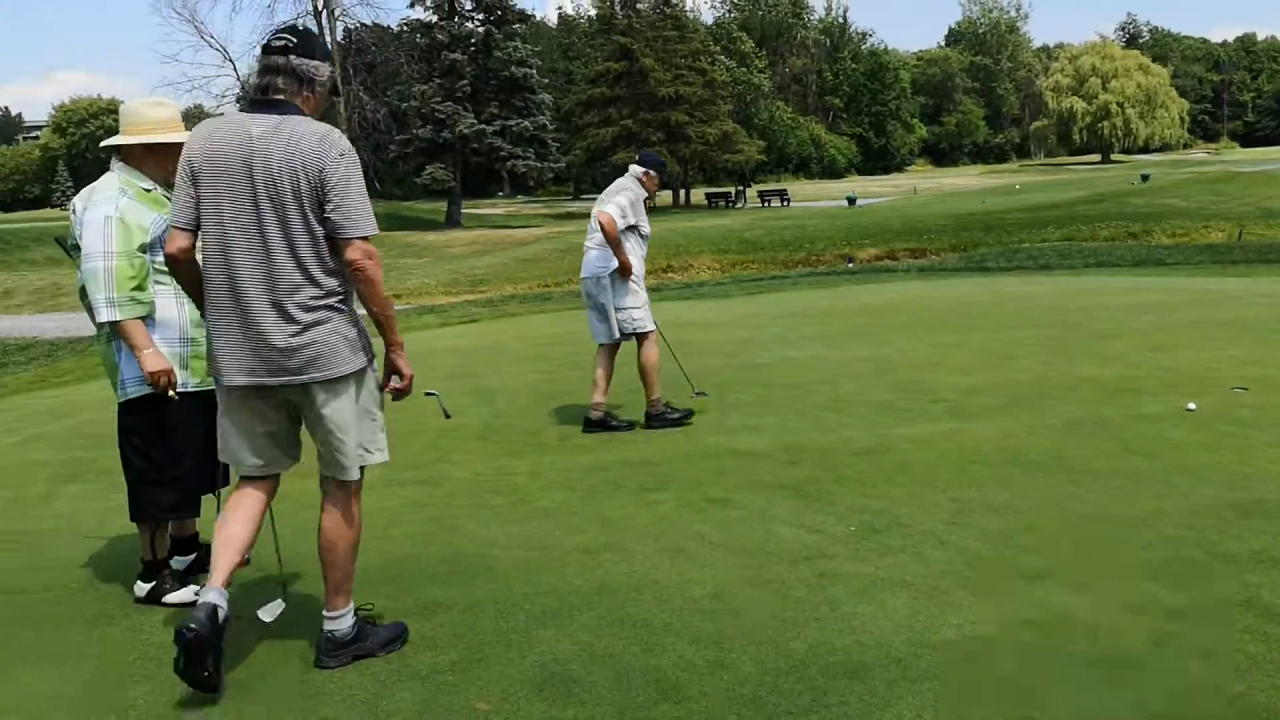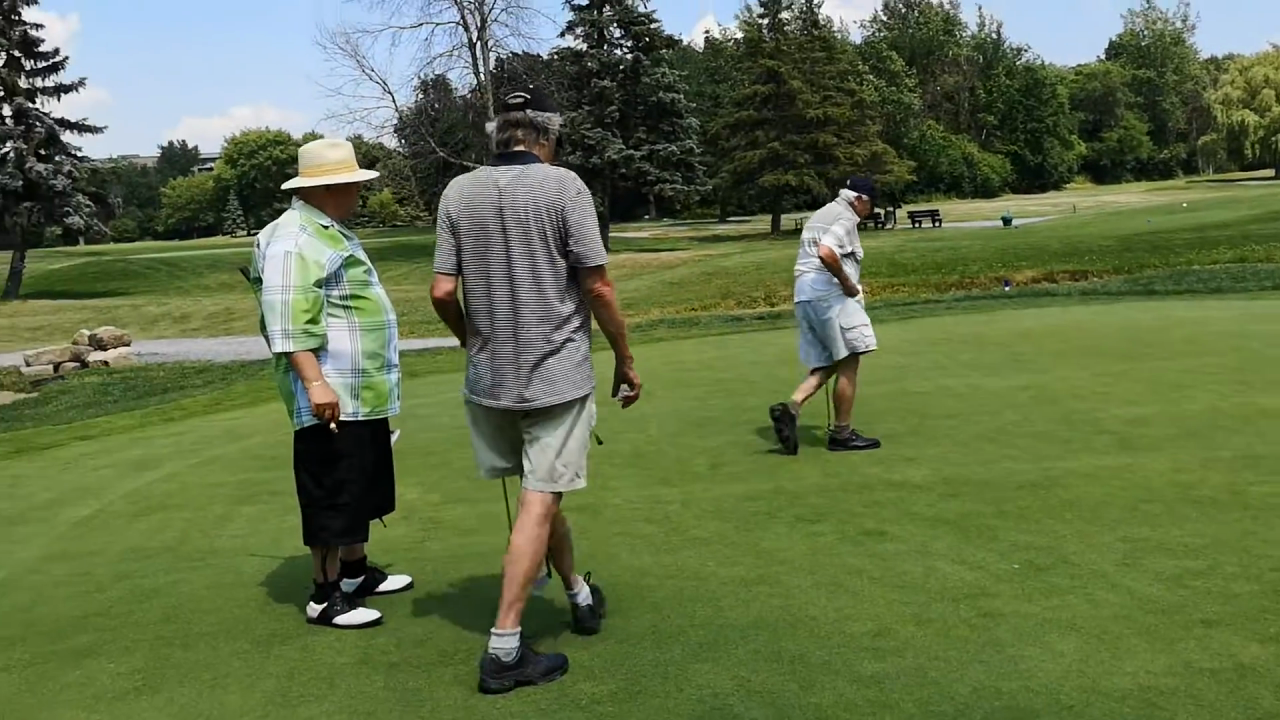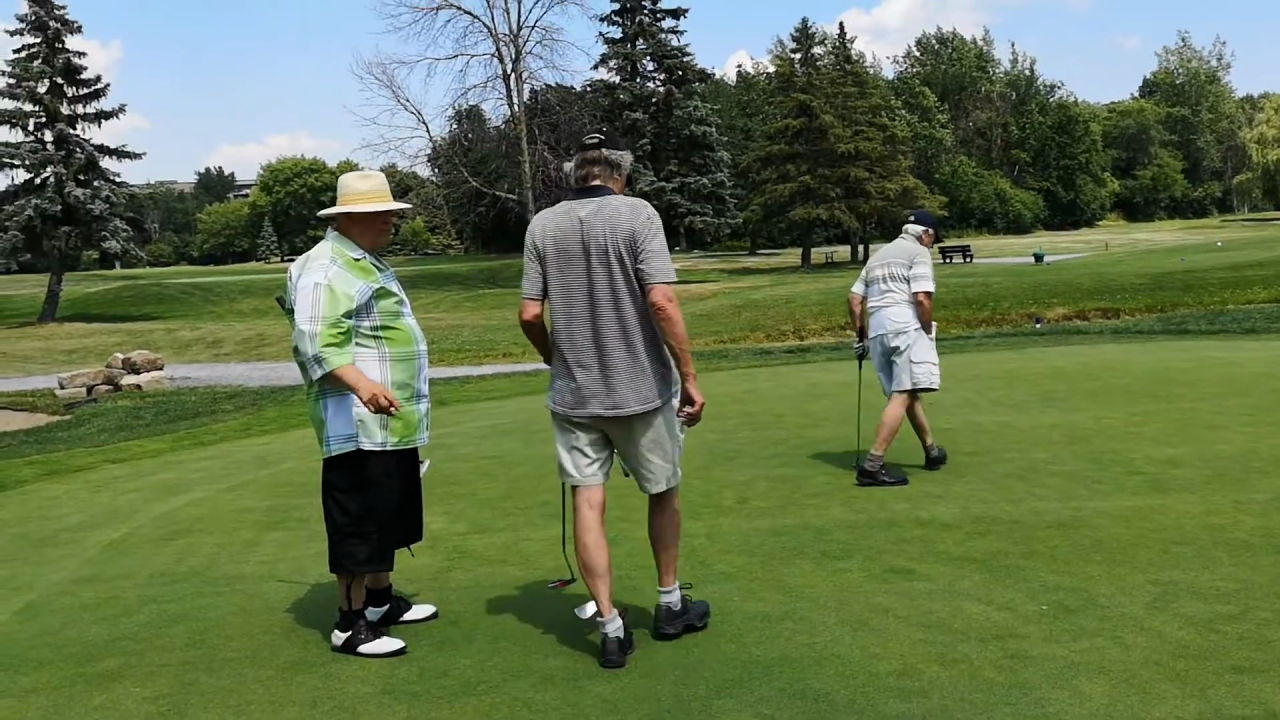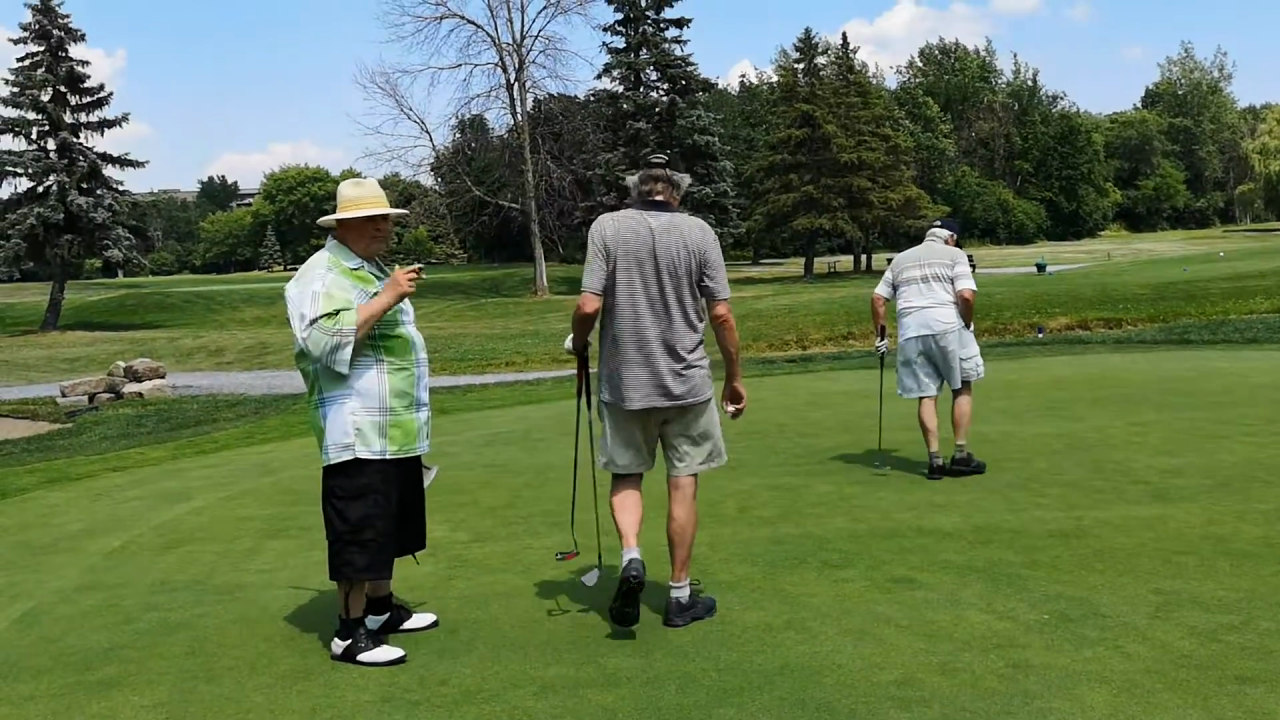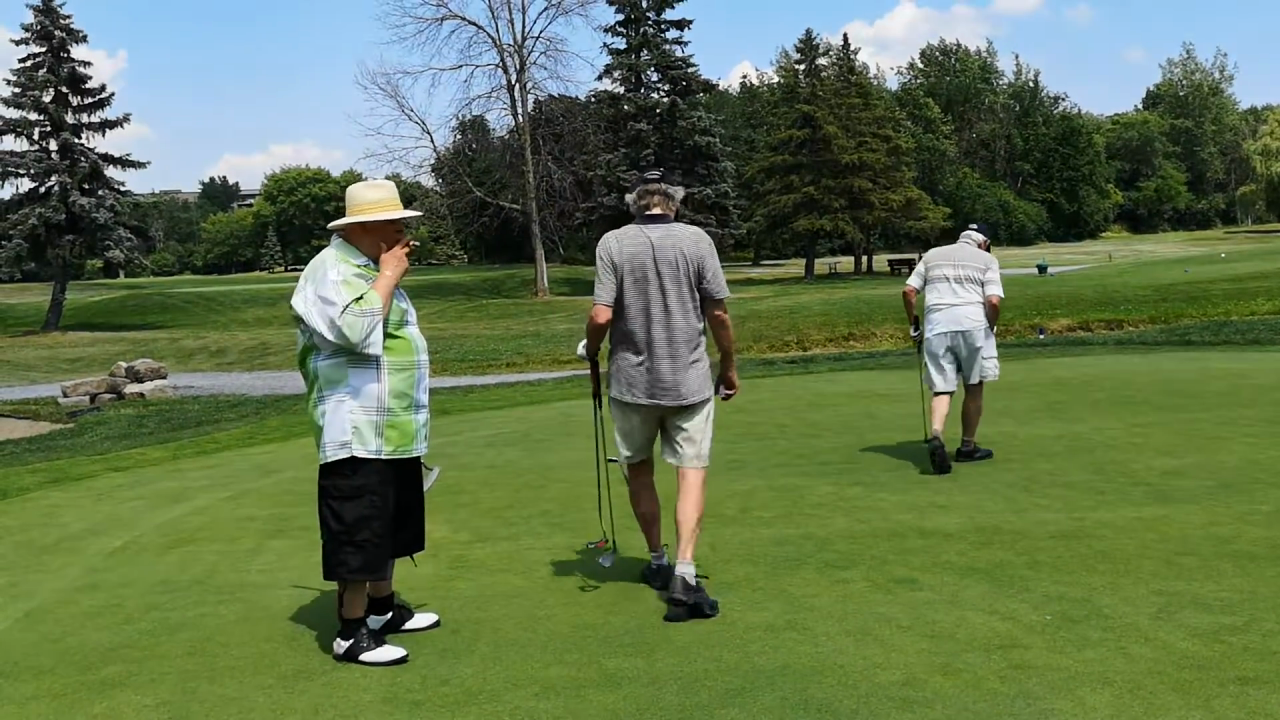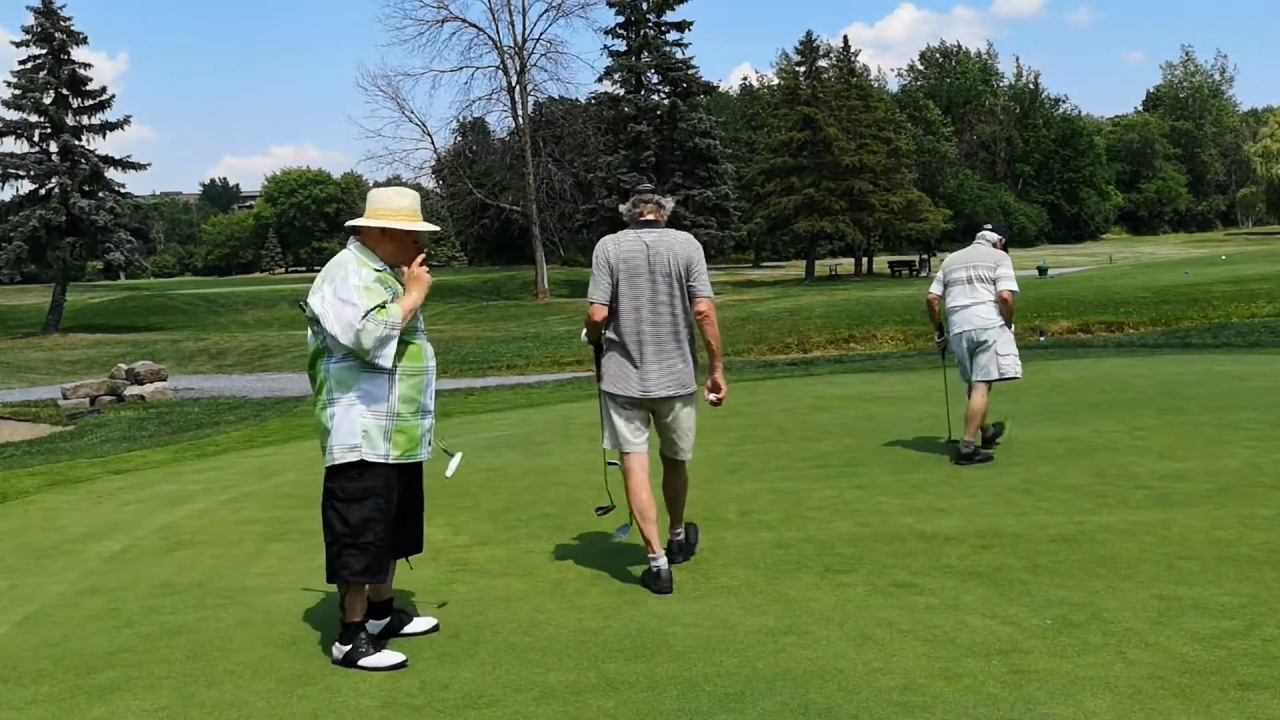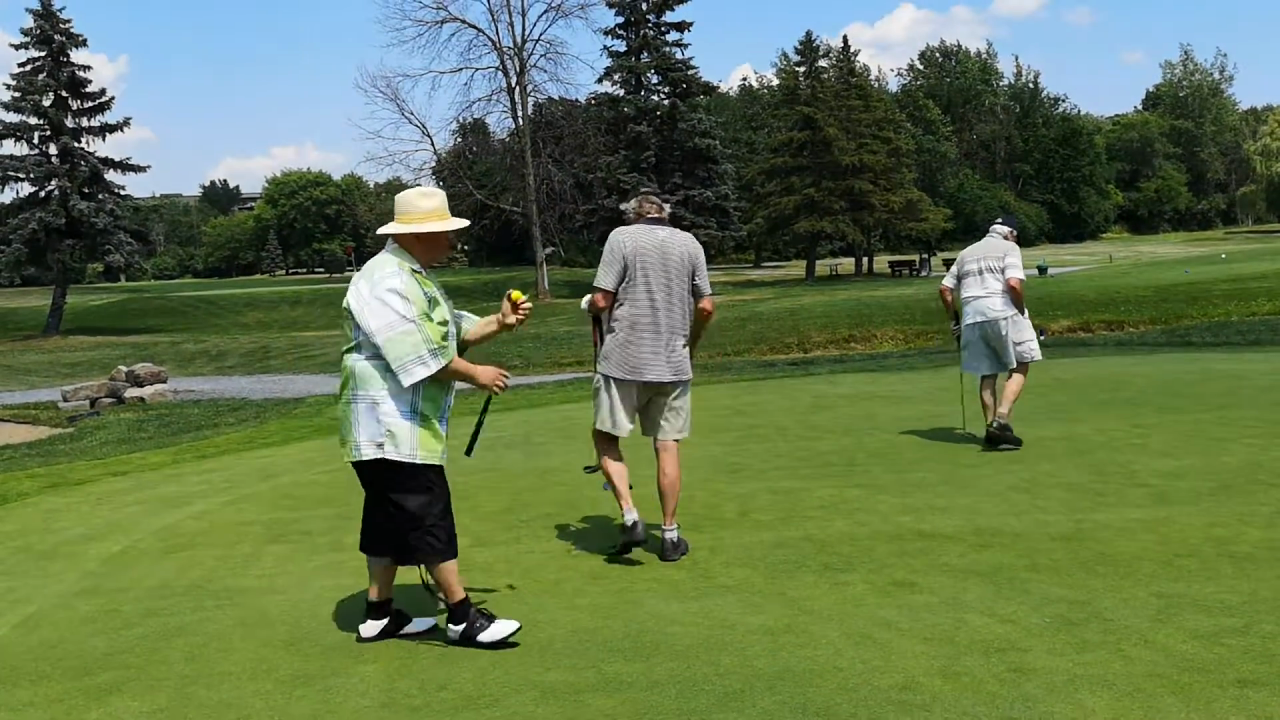
dt=0.5s
person 1, frame 1
left shoulder: (203, 140)
right shoulder: (326, 143)
left elbow: (177, 248)
right elbow: (359, 256)
right wrist: (396, 346)
left hip: (240, 354)
right hip: (325, 350)
left knee: (256, 482)
right knee: (343, 486)
left ankle: (211, 605)
right ankle: (340, 628)
person 1, frame 2
left shoulder: (458, 192)
right shoulder: (563, 185)
left elbow: (442, 292)
right elbow: (597, 286)
right wrist: (625, 358)
left hip: (491, 380)
right hip: (558, 374)
left knee: (540, 491)
right knee: (539, 501)
left ankle: (580, 596)
right ankle: (504, 647)
person 1, frame 3
left shoulder: (542, 224)
right shoulder: (637, 213)
left elbow: (529, 315)
right elbow: (662, 302)
right wrist: (688, 376)
left hip: (572, 392)
right hip: (641, 387)
left knee: (588, 504)
right knee: (662, 492)
left ankle: (610, 627)
right ankle: (670, 604)
person 1, frame 4
left shoulder: (607, 227)
right shoulder: (699, 232)
left elbow: (589, 306)
right elbow: (720, 314)
left wrist: (578, 343)
right wrist: (734, 379)
left hip: (623, 383)
right hip: (686, 382)
left knee: (624, 478)
right knee: (682, 486)
left ankle: (631, 557)
right ankle: (680, 596)
person 1, frame 5
left shoulder: (612, 243)
right shoulder: (697, 239)
left elbow: (601, 316)
right elbow: (718, 314)
left wrist: (590, 348)
right wrist: (728, 368)
left hip: (631, 381)
right hip: (688, 381)
left knee: (639, 471)
right knee: (691, 475)
left ankle: (658, 562)
right ankle: (684, 575)
person 1, frame 6
left shoulder: (608, 246)
right shoulder: (686, 244)
left elbow: (598, 315)
right elbow: (704, 311)
left wrist: (591, 336)
right wrist: (717, 368)
left hip: (623, 376)
right hip: (675, 375)
left knee: (636, 467)
right knee: (675, 460)
left ankle: (658, 562)
right ankle: (677, 539)
person 1, frame 7
left shoulder: (621, 237)
right shoulder: (689, 243)
left elbow: (602, 301)
right elbow: (705, 308)
left wrist: (590, 305)
right wrist: (689, 344)
left hip: (623, 361)
right hip: (672, 363)
left knee: (606, 440)
right knee: (667, 446)
left ankle: (630, 517)
right ankle: (670, 535)
person 2, frame 1
left shoulder: (152, 196)
right shoulder: (111, 201)
right elbow: (111, 289)
right wrist: (146, 350)
left hip: (190, 366)
right hip: (158, 369)
left knee: (188, 465)
right knee: (160, 473)
left ankle: (186, 549)
right ankle: (153, 573)
person 2, frame 2
left shoulder: (329, 232)
right shoulder: (294, 238)
right elbow: (288, 320)
right wrist: (314, 382)
left hip: (362, 392)
right hip: (331, 394)
left knee: (359, 490)
right knee: (331, 496)
left ankle: (356, 573)
right ankle: (326, 596)
person 2, frame 3
left shoulder: (366, 261)
right shoulder: (325, 267)
right elbow: (318, 343)
right wrist: (363, 386)
left hip: (391, 422)
right hip: (357, 424)
left knee: (385, 517)
right knee: (359, 521)
left ankle: (380, 600)
right ankle: (351, 624)
person 2, frame 4
left shoulder: (373, 270)
right shoulder: (324, 273)
right elbow: (326, 339)
right wrist: (386, 298)
left hip: (393, 428)
right hip: (356, 431)
left knee: (386, 523)
right knee: (358, 529)
left ankle: (381, 608)
right ankle: (350, 633)
person 2, frame 5
left shoulder: (372, 269)
right shoulder: (331, 269)
right elbow: (357, 330)
right wrist: (389, 277)
left hip: (394, 429)
right hip: (356, 430)
left knee: (389, 523)
right knee: (358, 529)
left ankle: (383, 608)
right ankle: (352, 632)
person 2, frame 6
left shoulder: (381, 272)
right shoulder: (348, 273)
right elbow: (374, 339)
right wrist: (415, 295)
left hip: (396, 429)
right hip: (364, 431)
left knee: (392, 525)
right knee: (362, 530)
left ankle: (382, 613)
right ankle: (351, 638)
person 2, frame 7
left shoulder: (416, 275)
right shoulder: (386, 278)
left elbow: (449, 330)
right elbow: (417, 352)
left wrist: (497, 322)
right wrist: (475, 373)
left hip: (406, 425)
right hip: (391, 427)
left knee: (393, 518)
right knee: (426, 516)
left ankle: (378, 615)
right ankle: (463, 615)
person 3, frame 1
left shoulder: (620, 190)
right shoulder: (630, 192)
right elbow: (605, 220)
left wrist: (622, 262)
right wrist: (623, 260)
left hip: (596, 274)
right hip: (614, 274)
left knee: (609, 343)
right knee: (647, 337)
left ankle: (597, 413)
right ankle: (656, 408)
person 3, frame 2
left shoulder: (820, 215)
right shoulder: (845, 218)
right elbow: (826, 254)
right wrist: (847, 284)
left hip: (805, 296)
right hip: (832, 295)
left knee: (828, 365)
right knee: (848, 363)
left ankle: (789, 407)
right ankle: (841, 432)
person 3, frame 3
left shoulder: (878, 255)
right shoulder: (919, 253)
left elbow: (855, 299)
right elbow: (922, 299)
left wrist: (859, 336)
right wrist: (928, 331)
left hip: (878, 330)
right hip: (907, 328)
left knee: (909, 392)
right knee: (902, 396)
left ankle: (932, 451)
right ankle: (872, 464)
person 3, frame 4
left shoulder: (901, 259)
right shoulder: (955, 254)
left elbow: (877, 299)
right elbow: (966, 295)
left wrist: (880, 335)
right wrist: (967, 325)
left hip: (911, 333)
right hip: (947, 328)
left knee: (926, 397)
right knee: (962, 391)
left ankle: (935, 459)
right ankle: (960, 454)
person 3, frame 5
left shoulder: (932, 255)
right shoulder: (987, 259)
left elbow: (909, 291)
right elbow: (993, 301)
left wrist: (914, 325)
right wrist: (990, 327)
left hip: (937, 328)
right hip: (972, 326)
left knee: (942, 390)
right knee: (974, 387)
left ankle: (936, 436)
right ankle: (967, 447)
person 3, frame 6
left shoulder: (950, 259)
right shoulder: (999, 257)
left elbow: (932, 299)
right elbow: (1005, 296)
left wrist: (939, 330)
right wrist: (1008, 325)
left hip: (959, 328)
right hip: (989, 325)
left knee: (977, 384)
right knee: (981, 386)
left ankle: (986, 432)
right ankle: (968, 448)
person 3, frame 7
left shoulder: (966, 253)
right shoulder: (1009, 248)
left elbow: (945, 289)
right elbow: (1013, 284)
left wrist: (954, 319)
right wrist: (1022, 312)
left hip: (972, 319)
right hip: (1002, 314)
left knee: (987, 374)
right knee: (1019, 369)
left ankle: (993, 429)
right ankle: (1000, 421)
